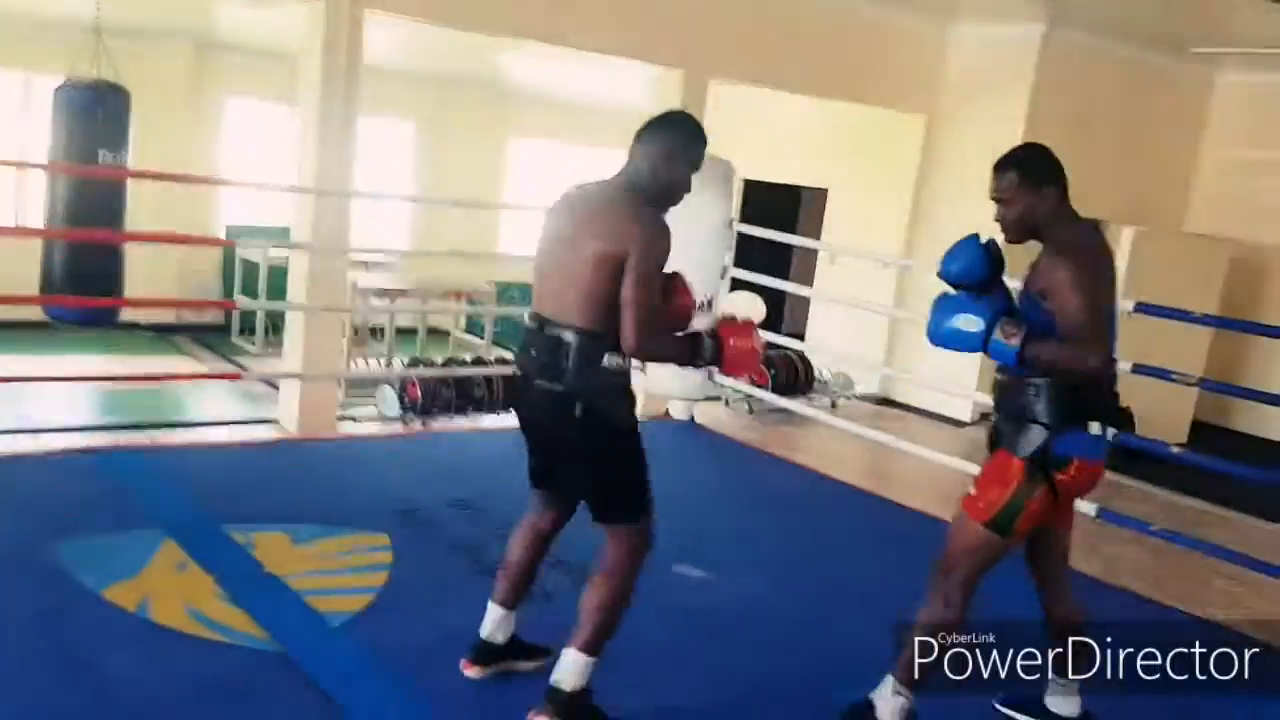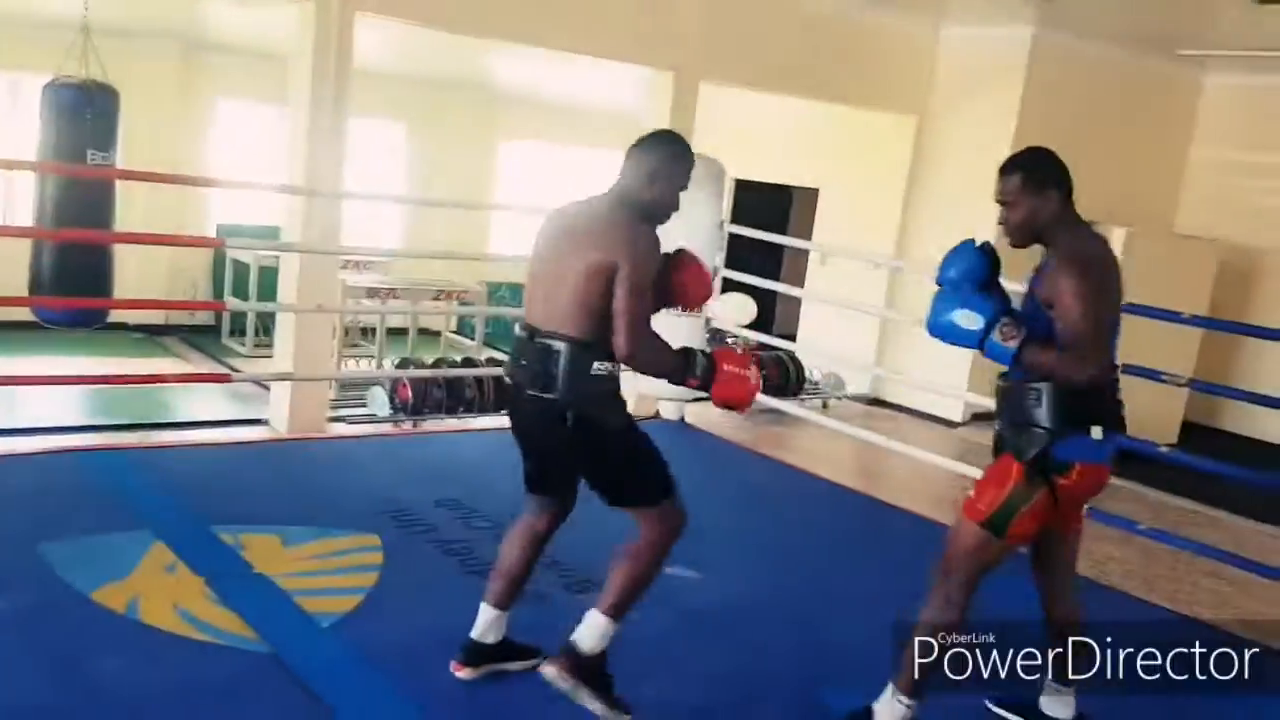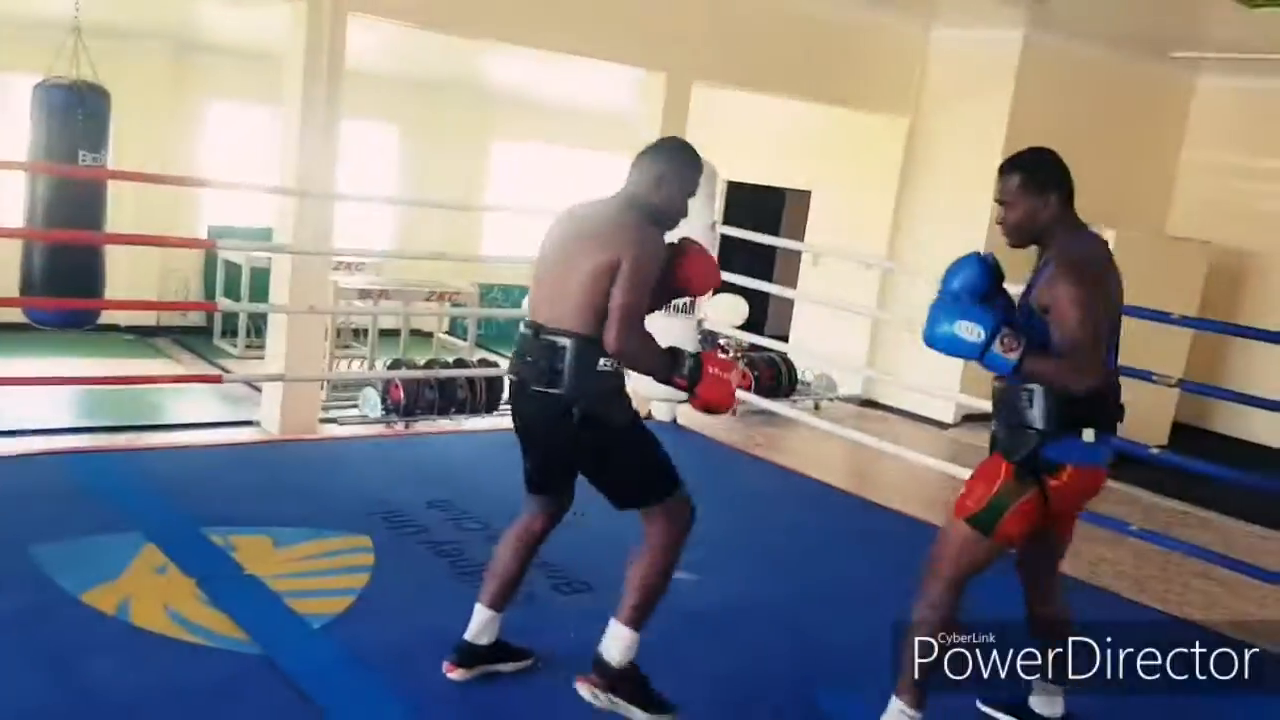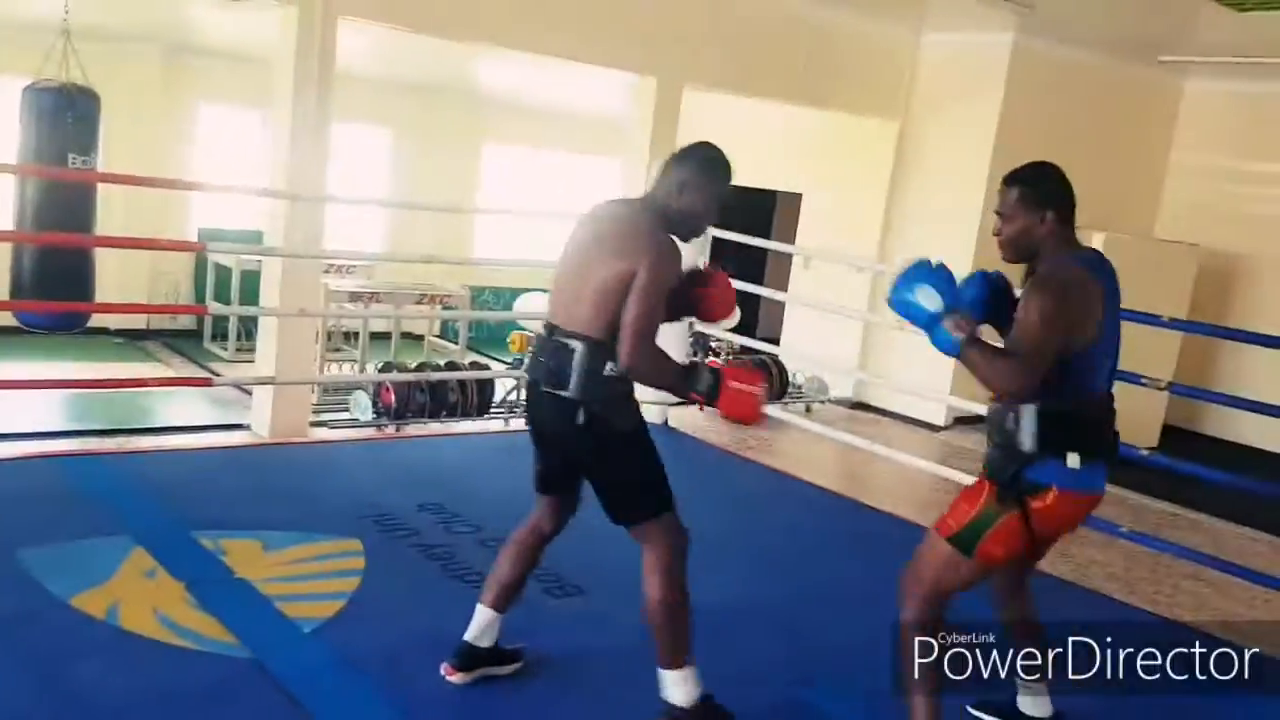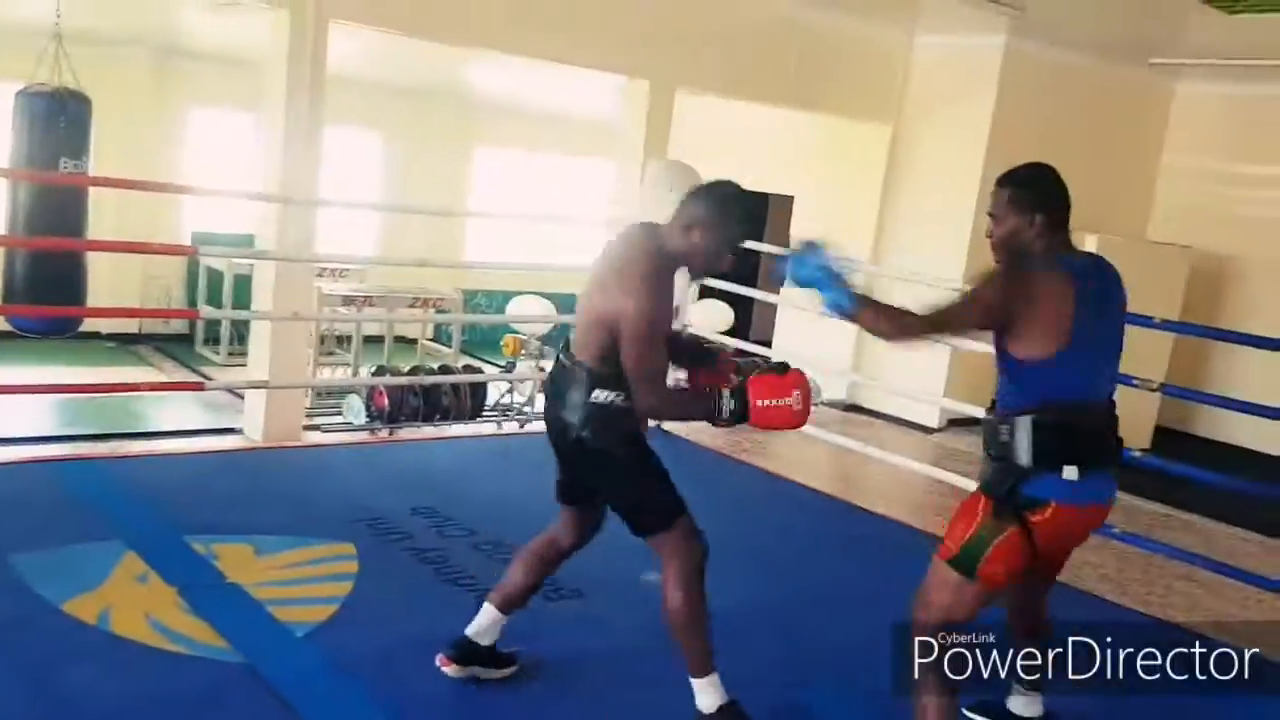
dt=0.1s
person 1, frame 1
left shoulder: (573, 200)
right shoulder: (645, 225)
right elbow: (638, 340)
right wrist: (710, 346)
left hip: (537, 374)
right hip: (588, 389)
left knee: (549, 508)
right knee: (630, 537)
left ankle: (490, 642)
person 1, frame 2
left shoulder: (566, 216)
right shoulder: (637, 239)
right elbow: (630, 346)
left wrist: (659, 290)
right wrist: (703, 369)
left hip: (529, 382)
right hip: (579, 395)
left knee: (544, 512)
right knee: (664, 519)
left ankle: (481, 644)
right ankle: (582, 655)
person 1, frame 3
left shoulder: (576, 218)
right shoulder: (644, 239)
right elbow: (622, 341)
left wrist: (663, 286)
right wrist: (688, 372)
left hip: (533, 381)
right hip: (583, 393)
left knee: (542, 512)
right knee: (672, 514)
left ankle: (475, 646)
right ankle: (613, 666)
person 1, frame 4
left shoulder: (603, 216)
right shoulder: (658, 249)
right elbow: (635, 355)
left wrist: (681, 300)
right wrist: (708, 384)
left hip: (549, 382)
right hip: (591, 396)
left knee: (549, 514)
right knee: (663, 539)
left ankle: (474, 648)
person 1, frame 5
left shoulder: (641, 238)
right shoulder: (640, 292)
right elbow: (651, 401)
left wrist: (688, 352)
right wrist: (737, 403)
left hip: (573, 407)
right hip: (596, 416)
left knee: (570, 530)
right knee: (683, 549)
left ankle: (471, 645)
person 2, frame 1
left shoulder: (1069, 255)
right shoulder: (1073, 248)
left elbow: (1089, 353)
left wrist: (996, 335)
right wrist: (989, 294)
left hip: (1048, 445)
right hip: (1062, 439)
left knee: (953, 572)
right knee: (1050, 574)
person 2, frame 2
left shoulder: (1074, 264)
right shoulder: (1074, 256)
left elbow: (1085, 365)
right elbow: (1049, 339)
left wrist: (996, 336)
right wrist: (989, 299)
left hip: (1050, 449)
right hip: (1065, 444)
left knee: (954, 576)
right knee: (1054, 577)
person 2, frame 3
left shoulder: (1073, 266)
right shoulder: (1081, 254)
left elbow: (1082, 372)
left wrist: (994, 343)
right wrist: (993, 303)
left hip: (1049, 452)
right hip: (1075, 449)
left knee: (941, 576)
right knee: (1037, 575)
person 2, frame 4
left shoulder: (1053, 285)
right shoulder: (1088, 269)
left elbow: (1011, 381)
left wrist: (948, 323)
right wrist: (1004, 312)
left hip: (1037, 472)
right hip: (1075, 468)
left knee: (919, 591)
right knee: (1007, 581)
person 2, frame 5
left shoulder: (1020, 285)
right shoulder: (1105, 278)
left elbow: (912, 326)
left wrist: (836, 288)
left hip: (1040, 489)
right hip: (1091, 484)
left knee: (932, 623)
right knee: (1022, 591)
